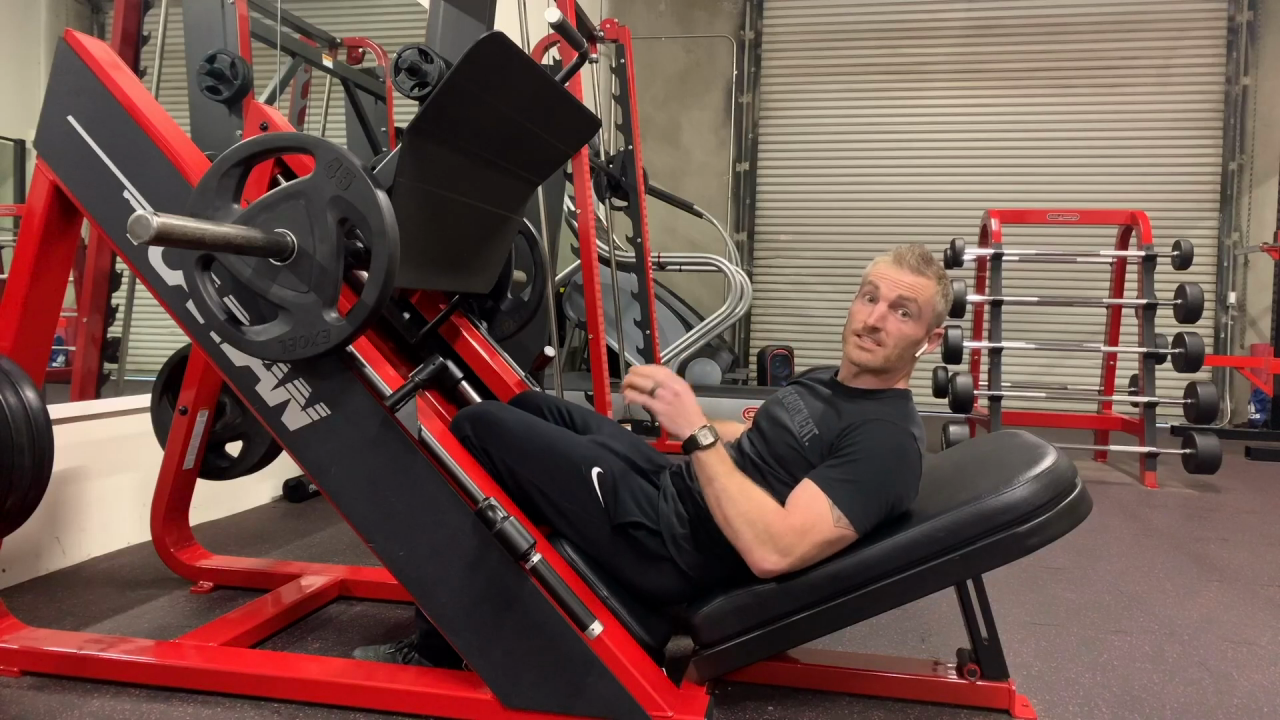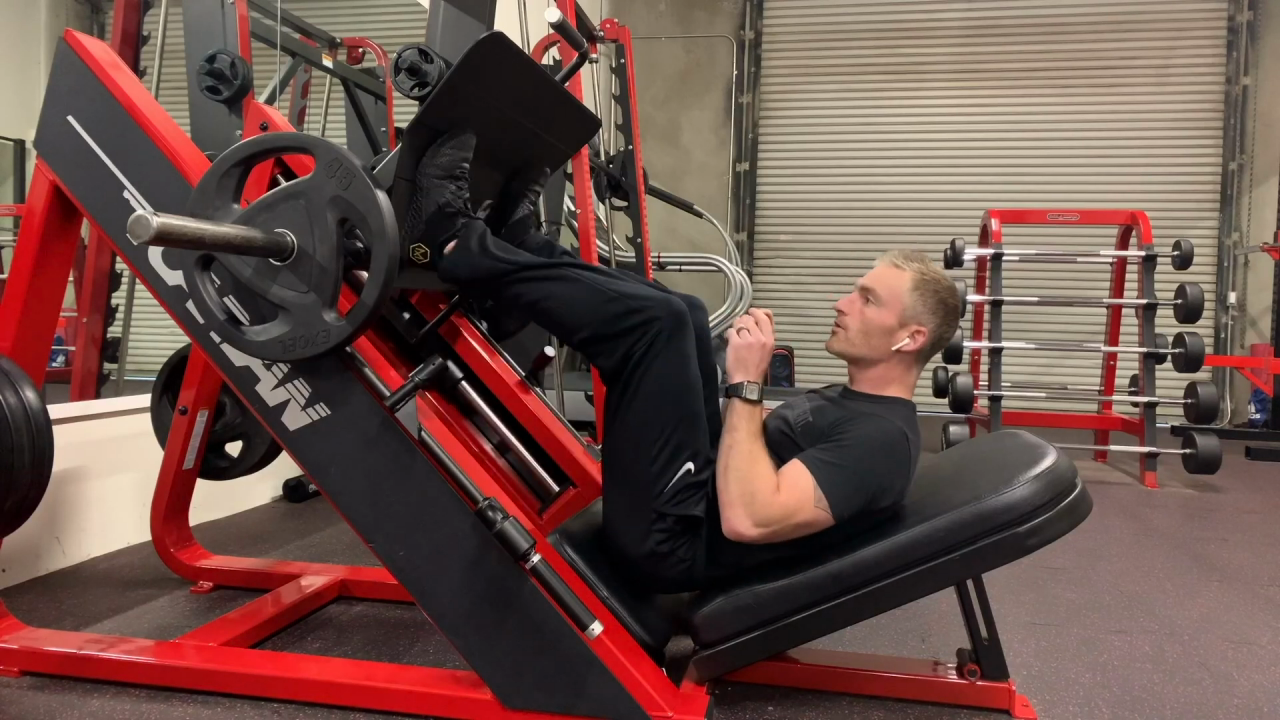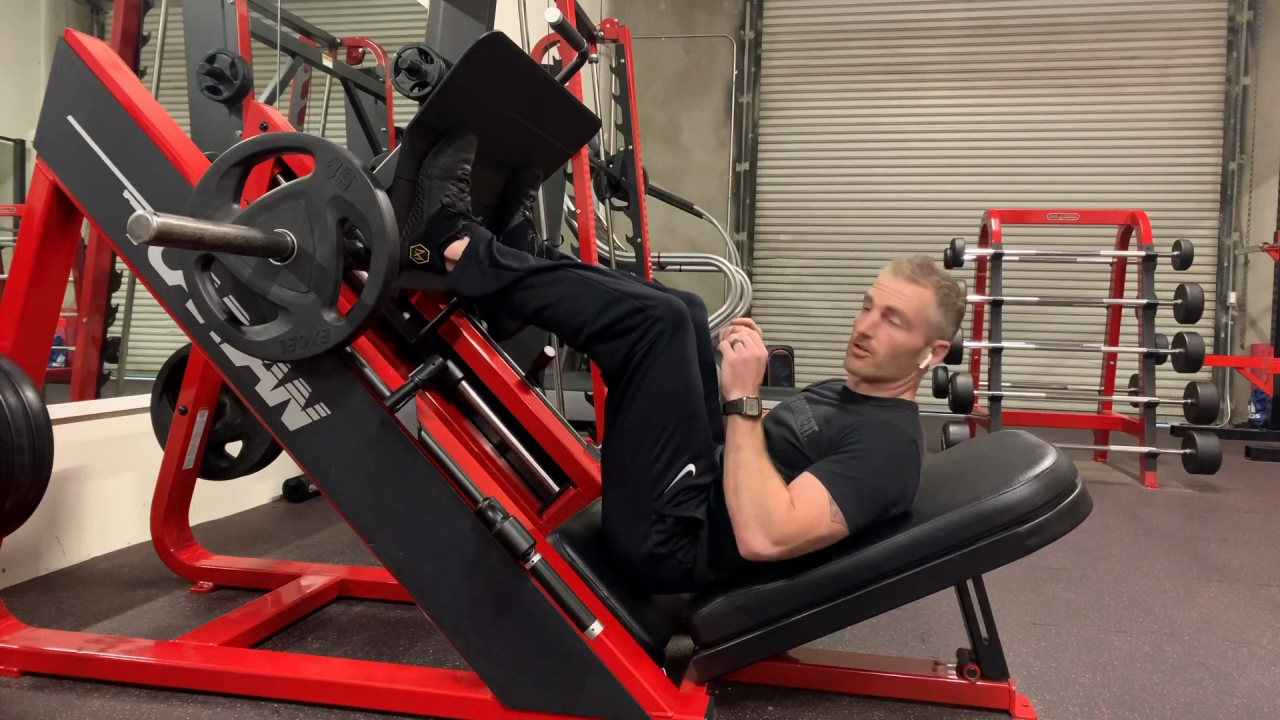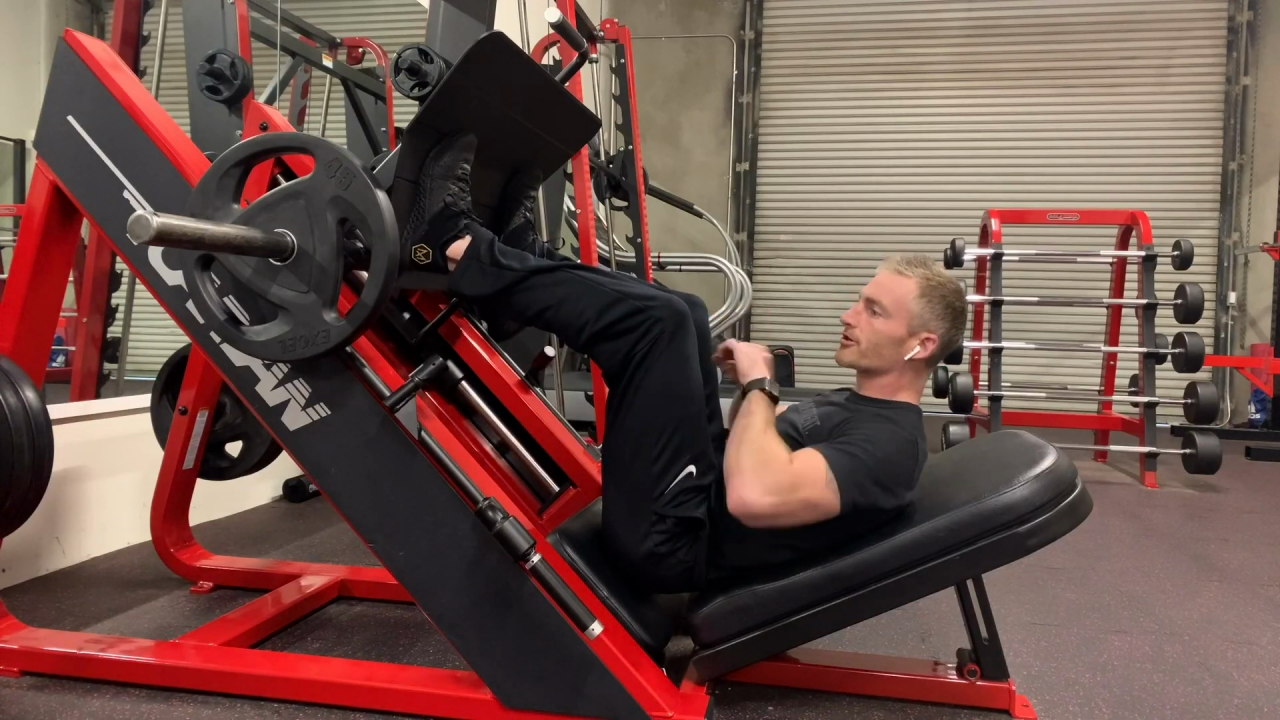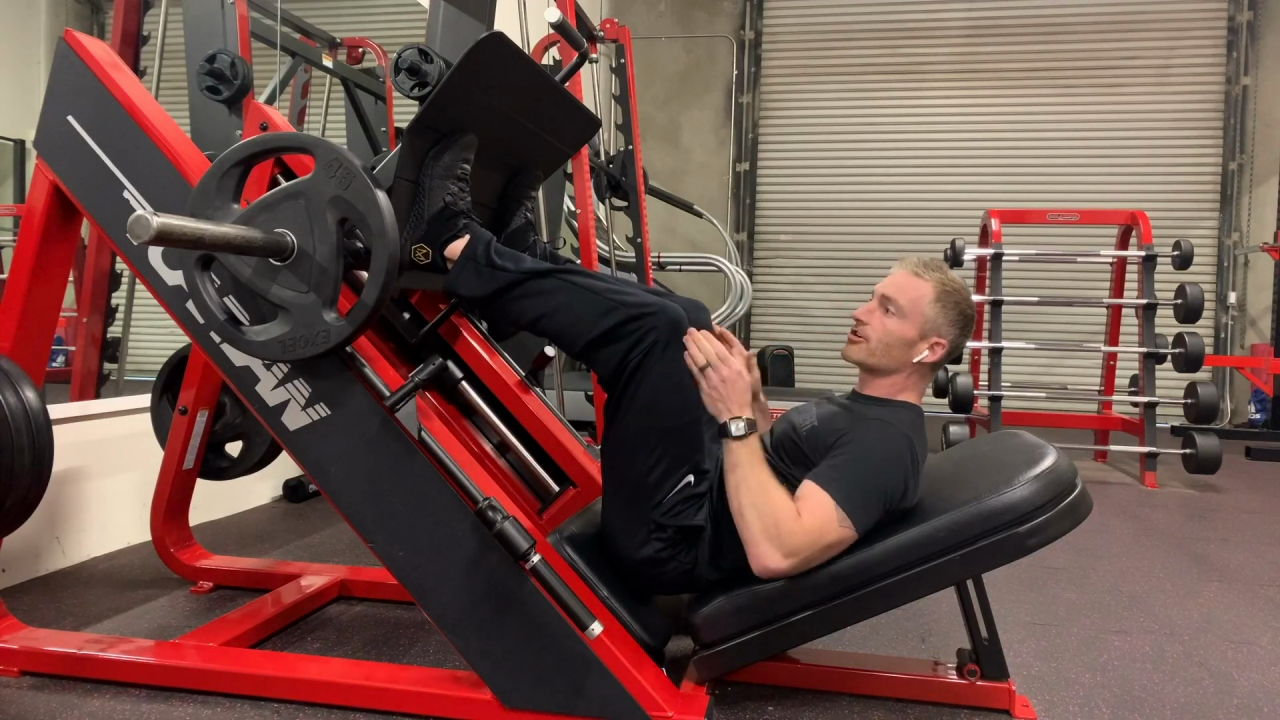
dt=1s
person 1, frame 1
left shoulder: (887, 442)
right shoulder: (828, 381)
left elbow: (771, 551)
left wrist: (695, 432)
right wrist: (685, 410)
left hip: (666, 543)
right hip: (673, 486)
left knee: (479, 430)
right knee: (528, 407)
left ankle: (438, 646)
person 1, frame 2
left shoulder: (880, 437)
right shoulder: (847, 403)
left elbow: (746, 520)
left wrist: (744, 385)
right wrist: (747, 367)
left hip: (671, 539)
right hip: (697, 494)
left knee: (656, 321)
right knee: (674, 318)
left ankle: (454, 242)
right ankle: (515, 241)
person 1, frame 3
left shoulder: (888, 443)
right shoulder: (839, 392)
left elbow: (762, 538)
left wrist: (743, 400)
right wrist: (736, 372)
left hip: (670, 539)
right hip: (700, 498)
left knee: (655, 321)
right knee: (676, 316)
left ankle: (454, 246)
right ankle: (519, 250)
person 1, frame 4
left shoulder: (889, 441)
right shoulder: (860, 407)
left elbow: (755, 497)
left wrist: (757, 384)
right wrist: (748, 376)
left hip: (669, 538)
right hip: (697, 499)
left knee: (656, 320)
right knee: (676, 316)
left ankle: (457, 245)
right ankle: (519, 249)
person 1, frame 5
left shoulder: (886, 442)
right shoulder: (865, 412)
left elbow: (773, 554)
left wrist: (735, 420)
right wrist: (753, 401)
left hip: (668, 541)
right hip: (700, 502)
left knee: (653, 327)
right knee: (681, 323)
left ankle: (455, 246)
right ankle: (522, 250)
